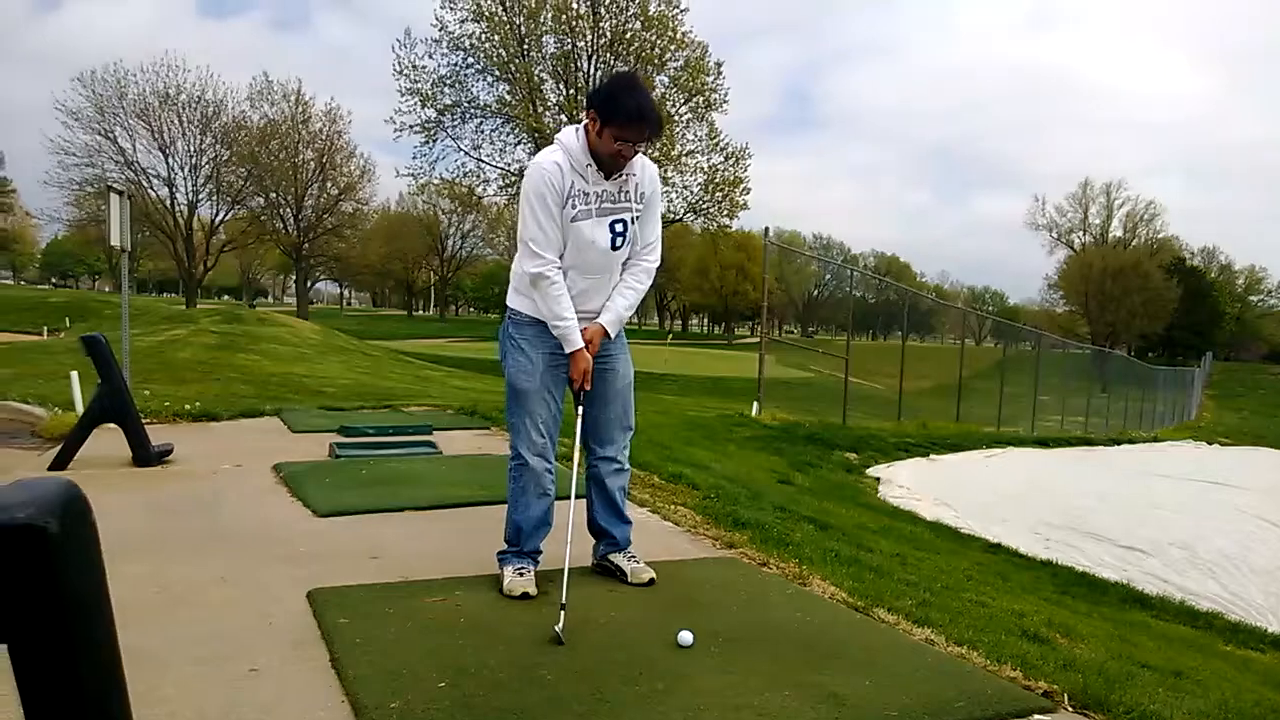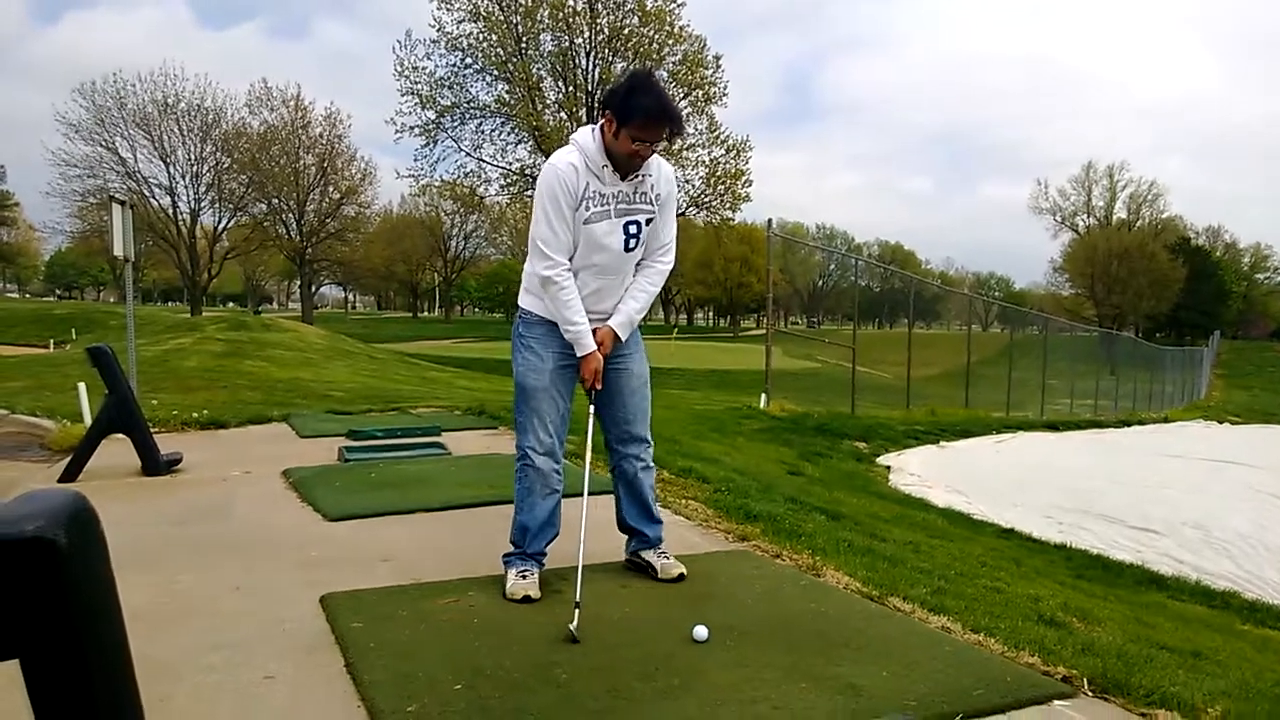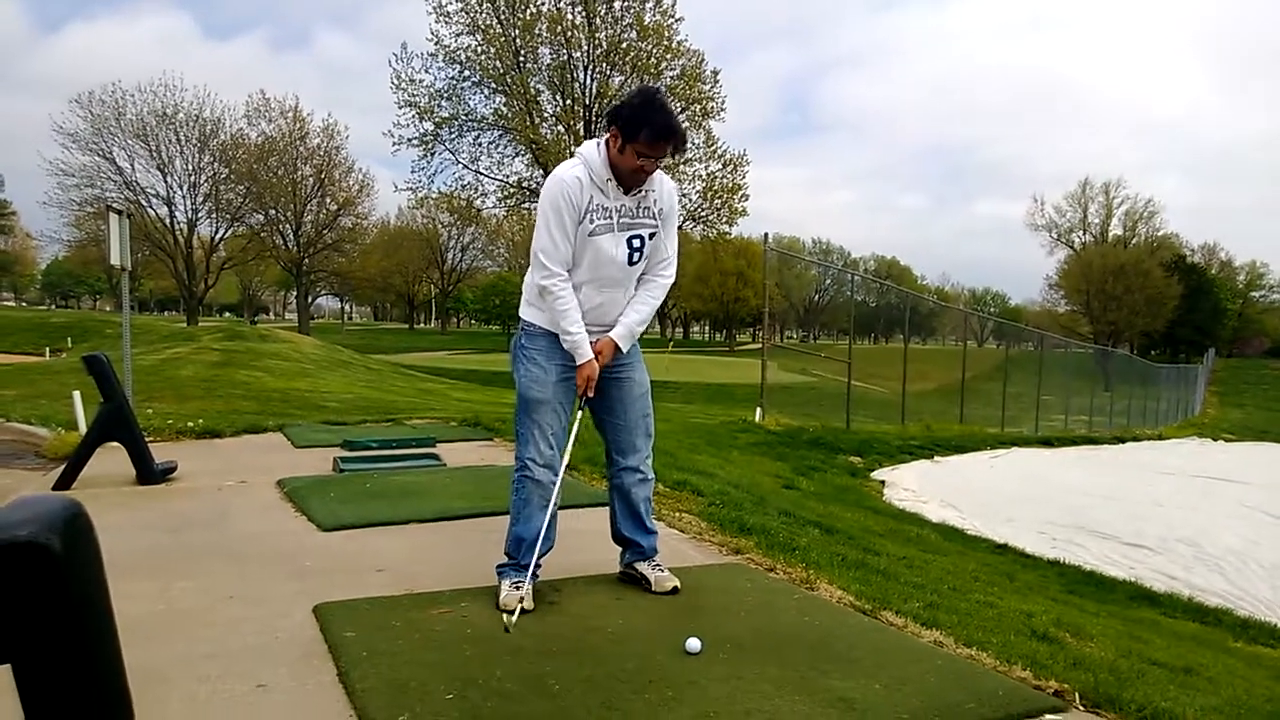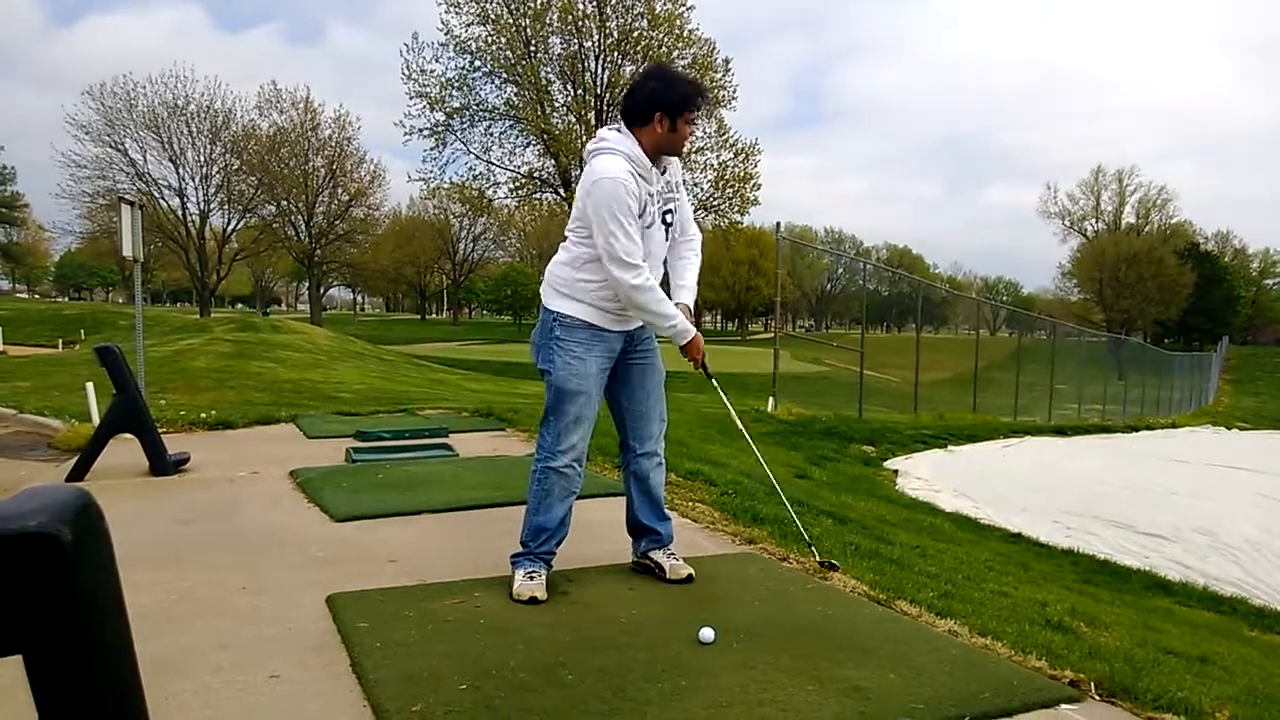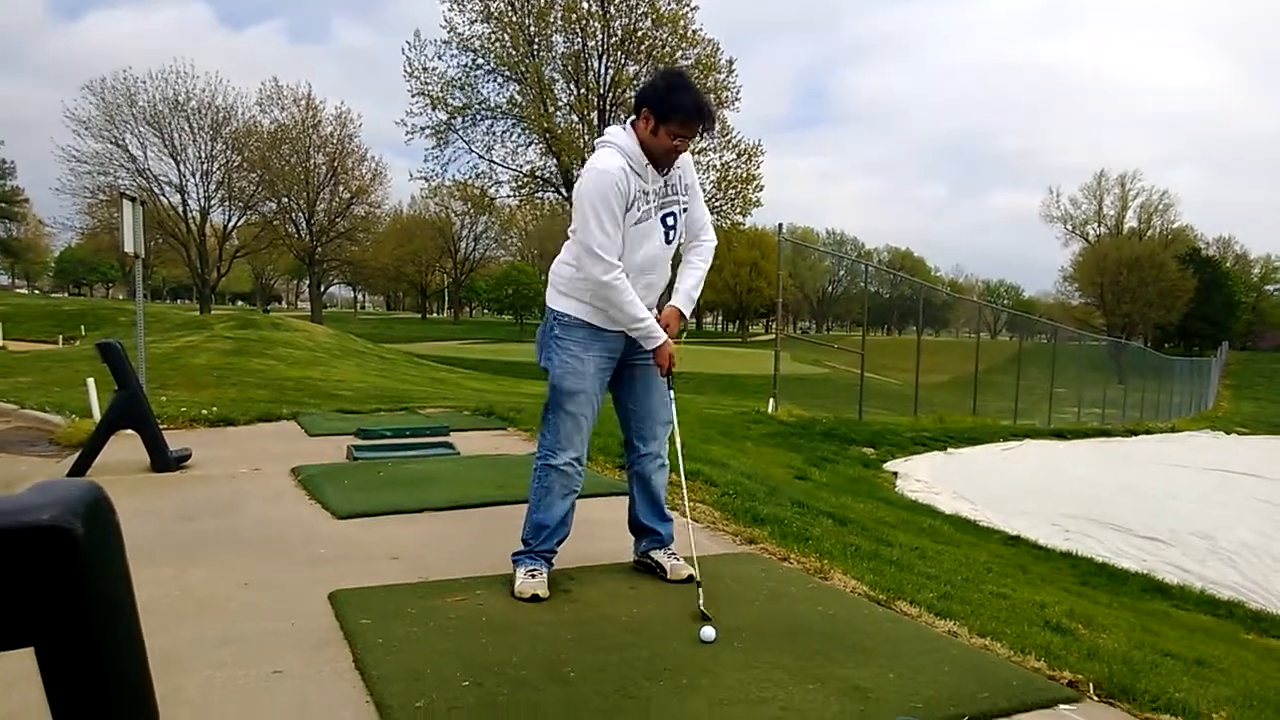
dt=1s
person 1, frame 1
left shoulder: (645, 176)
right shoulder: (550, 169)
left elbow: (644, 261)
right elbow: (540, 266)
left wrist: (603, 326)
right wrist: (573, 342)
left hip: (605, 328)
right hip: (540, 325)
left knee: (612, 449)
right knee: (534, 451)
left ankle: (613, 547)
right ankle: (520, 556)
person 1, frame 2
left shoulder: (661, 177)
right shoulder: (563, 169)
left elbow: (658, 261)
right elbow: (550, 267)
left wrist: (613, 329)
right wrist: (583, 346)
left hip: (619, 327)
right hip: (550, 325)
left knee: (633, 443)
right knee: (540, 450)
left ankle: (645, 543)
right ankle: (525, 558)
person 1, frame 3
left shoulder: (663, 192)
right shoulder: (568, 182)
left elbow: (660, 274)
right elbow: (550, 277)
left wrist: (615, 339)
right wrist: (580, 353)
left hip: (618, 340)
right hip: (551, 336)
left knee: (633, 455)
right knee: (540, 461)
left ankle: (639, 555)
right ankle: (518, 570)
person 1, frame 4
left shoulder: (667, 167)
right shoulder: (612, 177)
left elbow: (685, 236)
right elbow: (627, 275)
left wrist: (683, 302)
right wrist: (683, 332)
left hip: (633, 325)
right hip: (577, 323)
left knee: (647, 442)
right knee: (565, 450)
left ankle: (652, 543)
right ankle: (533, 559)
person 1, frame 5
left shoulder: (681, 168)
right shoulder: (607, 171)
left elbow: (701, 240)
right elbow: (602, 271)
left wrist: (679, 305)
right wrist: (654, 337)
left hip: (647, 324)
right hip: (582, 323)
left knee: (652, 441)
right knee: (565, 448)
left ankle: (654, 543)
right ankle: (535, 557)
